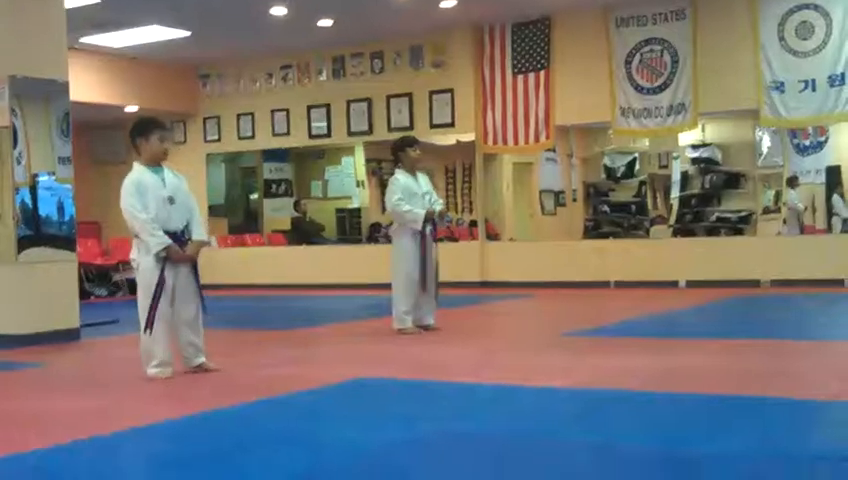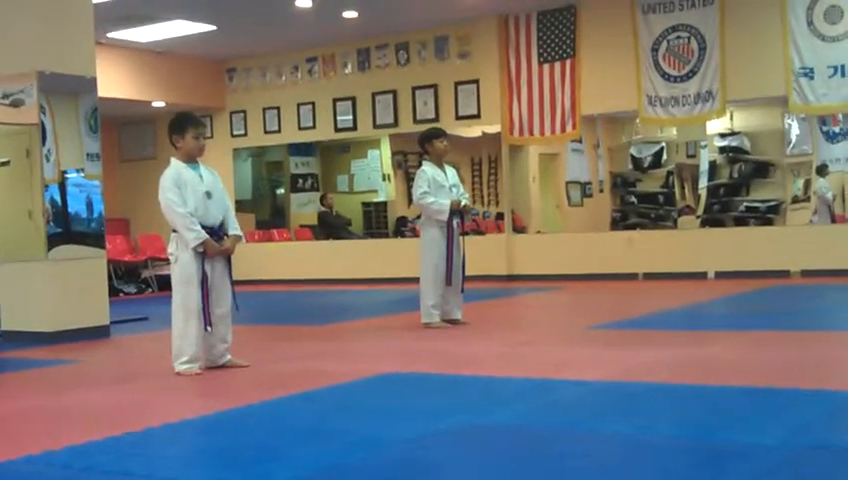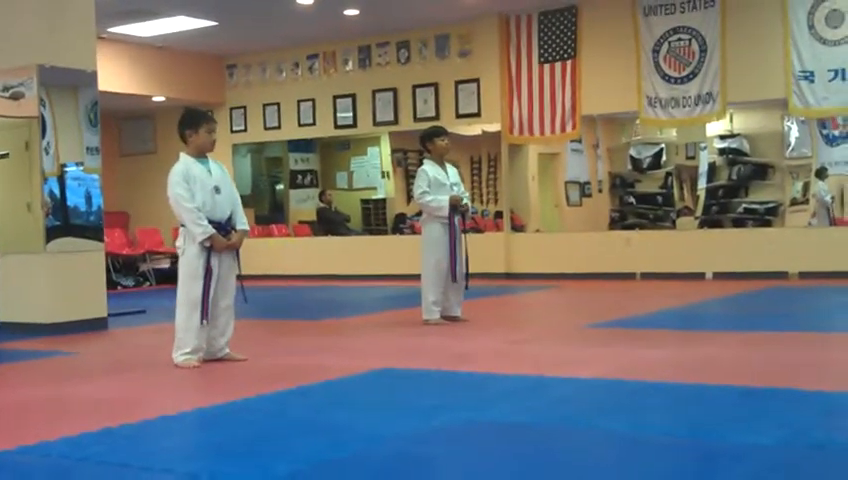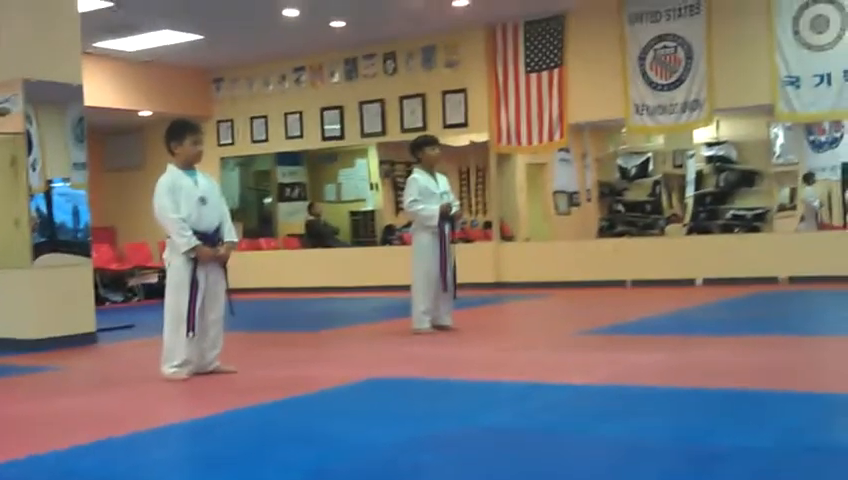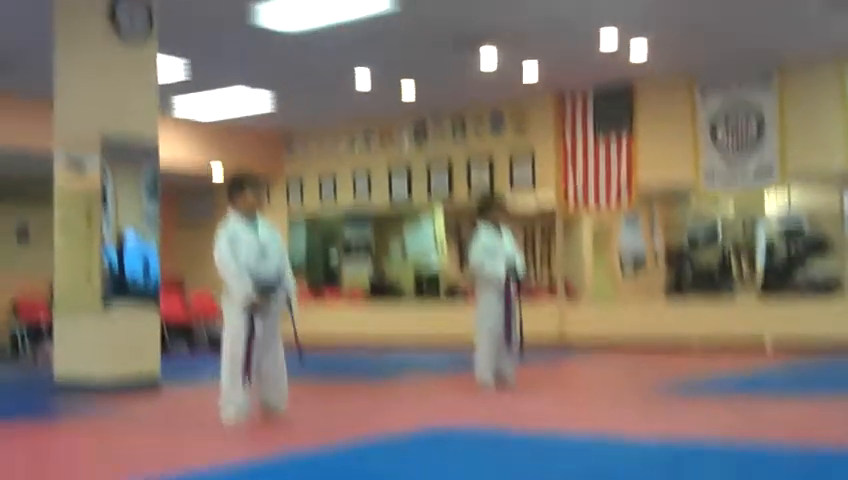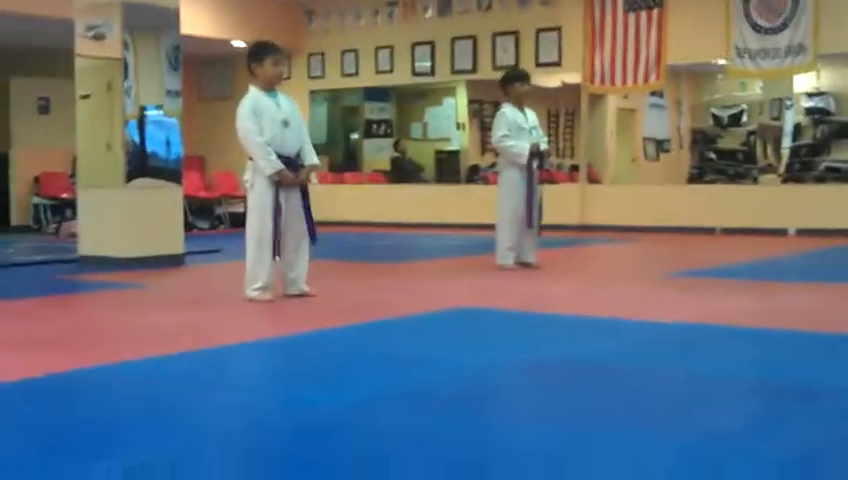
dt=0.7s
person 1, frame 1
left shoulder: (176, 178)
right shoulder: (134, 181)
left elbow: (192, 210)
right elbow: (139, 220)
left wrist: (197, 241)
right wrist: (167, 247)
left hip: (183, 250)
right hip: (152, 253)
left knee: (189, 309)
right knee: (156, 313)
left ankle: (195, 359)
right ankle: (158, 366)
person 1, frame 2
left shoulder: (210, 174)
right shoulder: (172, 176)
left elbow: (225, 206)
right elbow: (177, 214)
left wrist: (233, 236)
right wrist: (204, 242)
left hip: (218, 246)
right hip: (189, 248)
left knee: (221, 304)
right knee: (189, 306)
left ankle: (218, 355)
right ankle: (186, 361)
person 1, frame 3
left shoulder: (219, 168)
right shoulder: (181, 170)
left elbow: (234, 200)
right elbow: (186, 209)
left wrist: (240, 230)
right wrist: (211, 236)
left hip: (226, 240)
right hip: (197, 242)
left knee: (224, 298)
right knee: (193, 297)
left ankle: (217, 348)
right ankle: (187, 352)
person 1, frame 4
left shoulder: (208, 181)
right shoulder: (167, 182)
left elbow: (222, 213)
right elbow: (170, 219)
left wrist: (228, 243)
right wrist: (196, 247)
left hip: (214, 253)
right hip: (185, 255)
left knee: (213, 310)
right knee: (181, 310)
left ankle: (207, 361)
right ankle: (176, 365)
person 1, frame 5
left shoulder: (269, 230)
right shoulder: (228, 231)
left elbow: (281, 262)
right elbow: (228, 267)
left wrist: (288, 292)
right wrist: (250, 296)
left hip: (270, 300)
right hip: (242, 302)
left knee: (272, 354)
right knee: (238, 356)
left ankle: (272, 404)
right ankle: (234, 409)
person 1, frame 6
left shoulder: (288, 102)
right shoulder: (249, 104)
left elbow: (302, 135)
right elbow: (254, 142)
left wrist: (308, 165)
right wrist: (278, 171)
left hip: (294, 175)
right hip: (265, 176)
left knee: (296, 231)
right knee: (262, 231)
left ankle: (295, 284)
right ankle: (257, 286)
person 2, frame 1
left shoulder: (424, 179)
right shoulder: (397, 180)
left elbow: (434, 200)
right elbow: (395, 207)
left wrist: (439, 211)
right wrist: (422, 215)
left hip: (424, 234)
right hip: (406, 234)
left knee: (427, 277)
right knee: (406, 278)
left ankle: (424, 319)
right ankle: (404, 322)
person 2, frame 2
left shoulder: (451, 172)
right shoulder: (424, 172)
left elbow: (461, 194)
right elbow: (420, 199)
left wrist: (464, 206)
right wrist: (448, 206)
left hip: (451, 226)
right hip: (433, 227)
left knee: (454, 271)
right knee: (433, 271)
left ankle: (451, 313)
right ankle: (431, 316)
person 2, frame 3
left shoulder: (452, 170)
right shoulder: (425, 170)
left elbow: (462, 193)
right elbow: (420, 197)
left wrist: (464, 204)
right wrist: (447, 202)
left hip: (452, 224)
right hip: (435, 224)
left knee: (456, 268)
right knee: (435, 268)
left ankle: (451, 310)
right ankle: (432, 313)
person 2, frame 4
left shoulder: (442, 179)
right shoulder: (415, 179)
left elbow: (452, 202)
right elbow: (410, 206)
left wrist: (454, 212)
right wrist: (437, 211)
left hip: (443, 233)
right hip: (425, 234)
left knee: (445, 277)
right knee: (425, 277)
left ankle: (441, 319)
right ankle: (422, 322)
person 2, frame 5
left shoulder: (507, 235)
right shoulder: (481, 236)
left elbow: (516, 258)
right elbow: (477, 263)
left wrist: (518, 270)
right wrist: (501, 271)
left hip: (508, 289)
right hip: (491, 290)
left knee: (509, 332)
right knee: (489, 332)
left ankle: (504, 372)
right ankle: (485, 375)
person 2, frame 6
left shoulder: (531, 114)
right shoulder: (504, 114)
left elbow: (540, 138)
right elbow: (499, 141)
left wrist: (542, 149)
right wrist: (526, 150)
left hip: (530, 169)
right hip: (512, 169)
left knee: (531, 212)
right knee: (511, 213)
left ankle: (526, 256)
right ankle: (506, 258)
